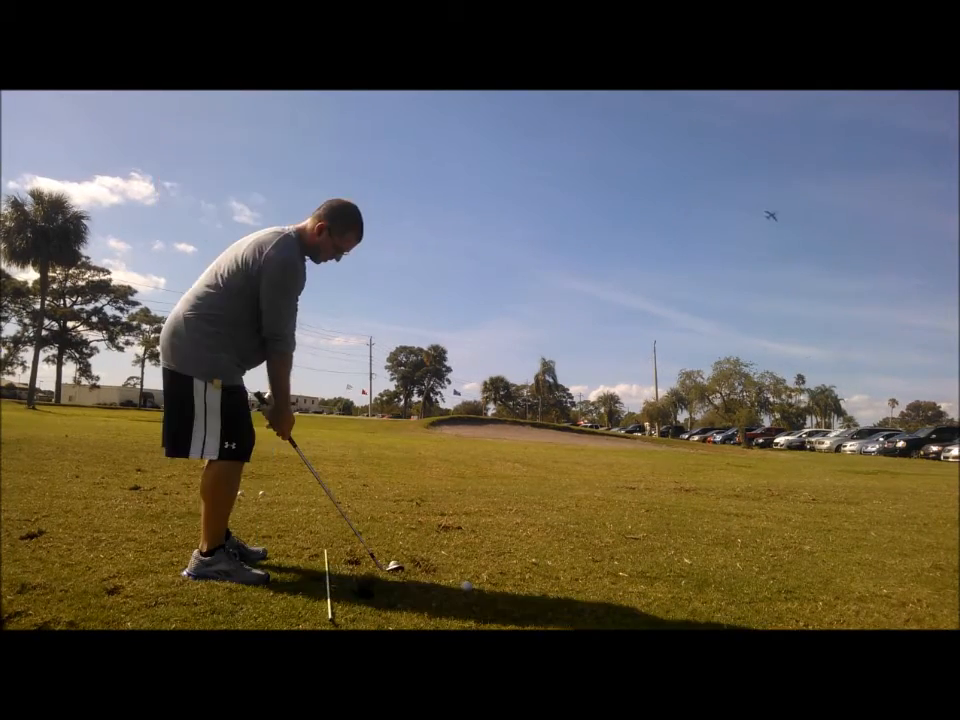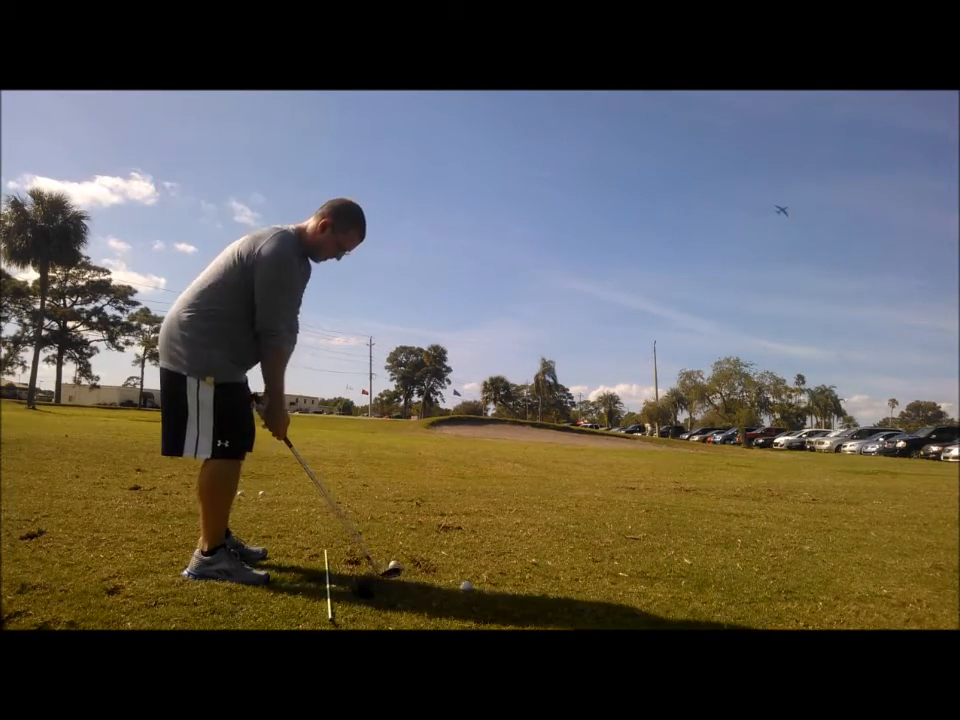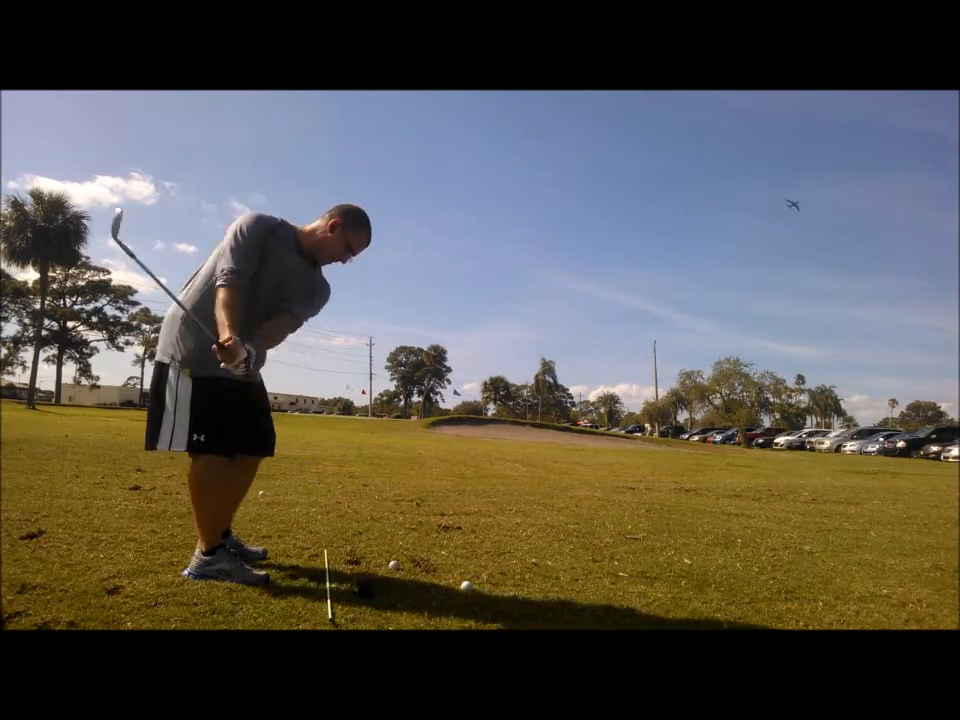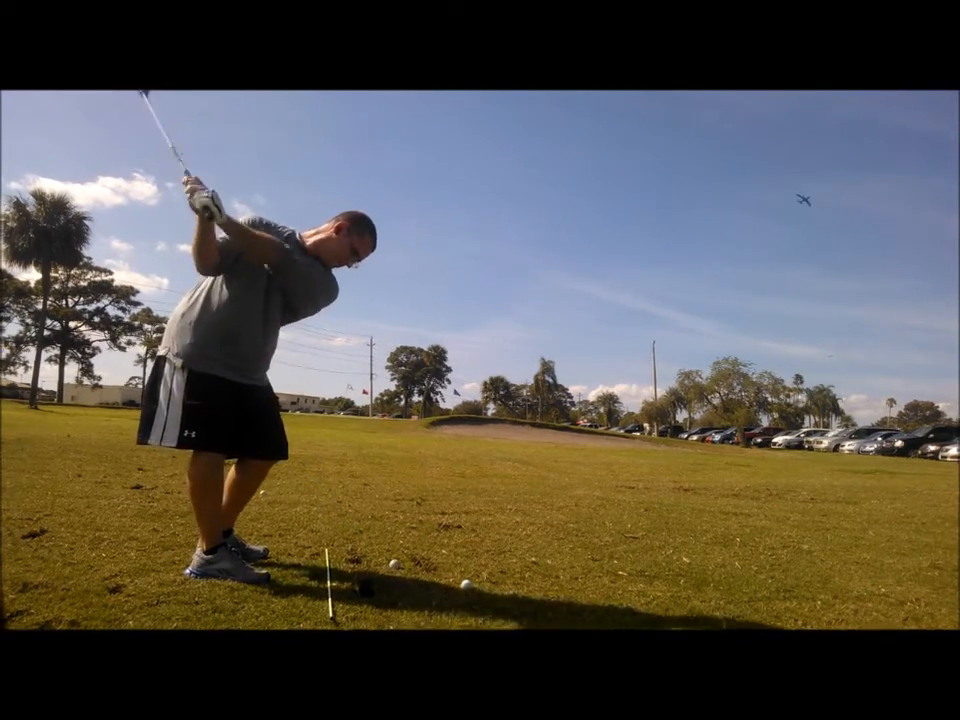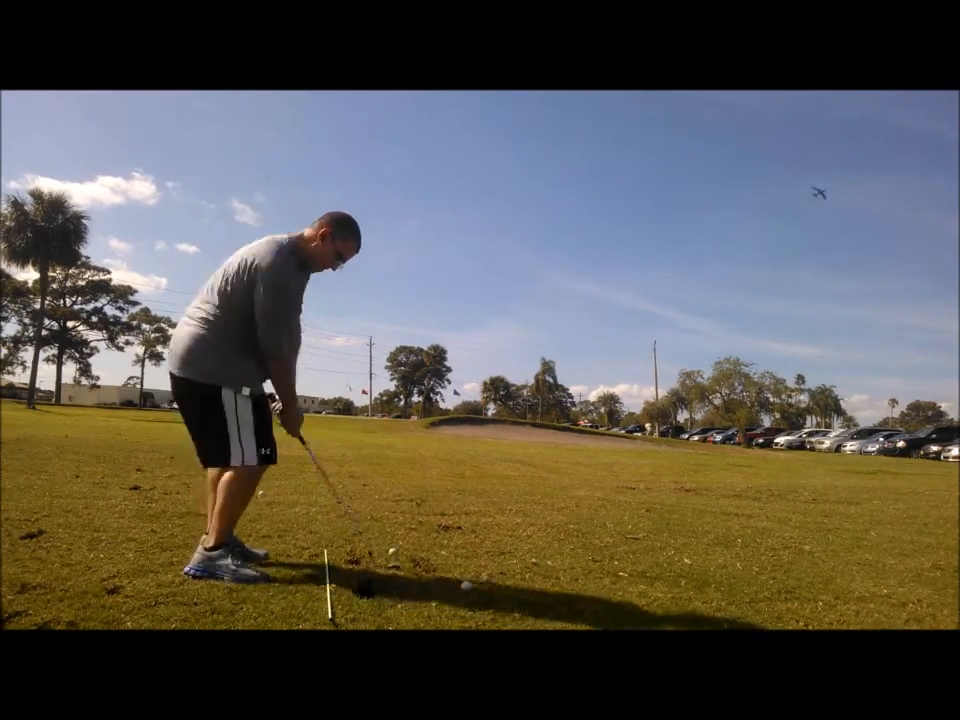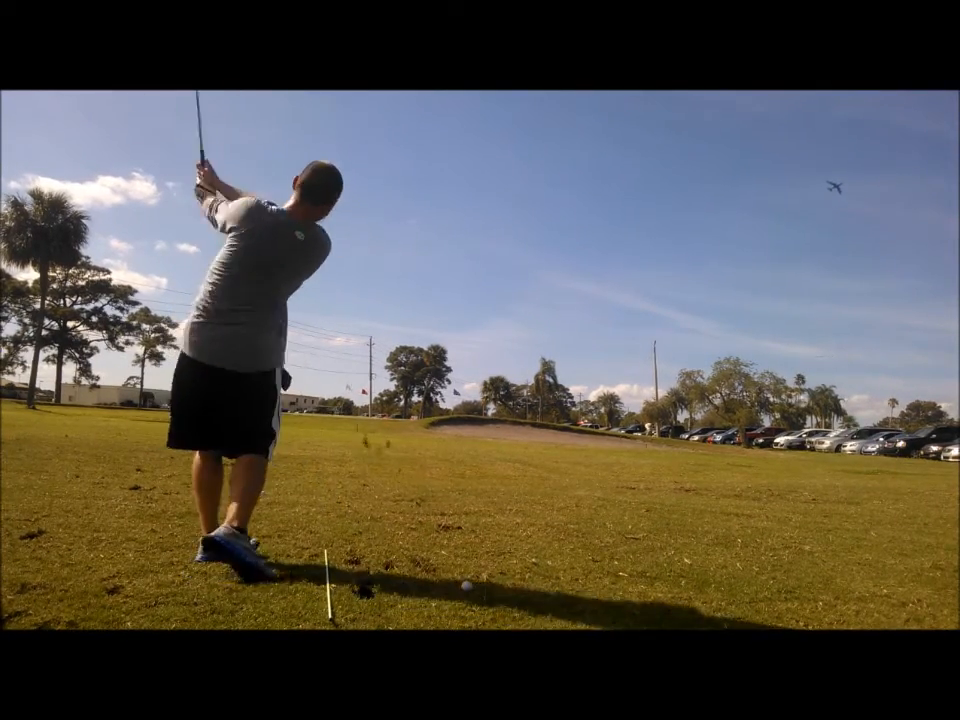
dt=0.4s
person 1, frame 1
left shoulder: (279, 242)
right shoulder: (285, 257)
right elbow: (278, 337)
right wrist: (281, 401)
left hip: (207, 354)
right hip: (200, 353)
left knee: (231, 449)
right knee: (227, 451)
left ankle: (217, 540)
right ankle: (209, 554)
person 1, frame 2
left shoulder: (293, 256)
right shoulder: (279, 250)
left elbow: (285, 334)
right elbow: (272, 335)
left wrist: (271, 396)
right wrist: (276, 401)
left hip: (219, 357)
right hip: (195, 352)
left knee: (231, 449)
right knee: (222, 451)
left ankle: (219, 538)
right ankle: (209, 554)
person 1, frame 3
left shoulder: (316, 287)
right shoulder: (259, 228)
left elbow: (284, 321)
right elbow: (229, 281)
left wrist: (250, 350)
right wrist: (228, 335)
left hip: (241, 362)
right hip: (192, 349)
left knee: (250, 451)
right knee: (210, 450)
left ankle: (220, 537)
right ankle: (208, 554)
person 1, frame 4
left shoulder: (322, 285)
right shoulder: (258, 226)
left elbow: (273, 255)
right elbow: (208, 263)
left wrist: (218, 217)
right wrist: (205, 215)
left hip: (248, 373)
right hip: (195, 352)
left knee: (263, 454)
right knee: (209, 449)
left ankle: (223, 535)
right ankle: (209, 553)
person 1, frame 5
left shoulder: (279, 252)
right shoulder: (278, 266)
left elbow: (286, 341)
right elbow: (278, 348)
left wrist: (282, 397)
right wrist: (290, 405)
left hip: (199, 360)
right hip: (209, 363)
left knee: (231, 455)
right knee: (249, 457)
left ankle: (219, 536)
right ankle: (212, 553)
person 1, frame 6
left shoulder: (249, 214)
right shoulder: (319, 245)
left elbow: (214, 209)
left wrist: (209, 186)
right wrist: (219, 185)
left hip: (201, 347)
right hip: (256, 358)
left knee: (206, 447)
right knee: (253, 450)
left ankle: (210, 533)
right ankle: (233, 532)
